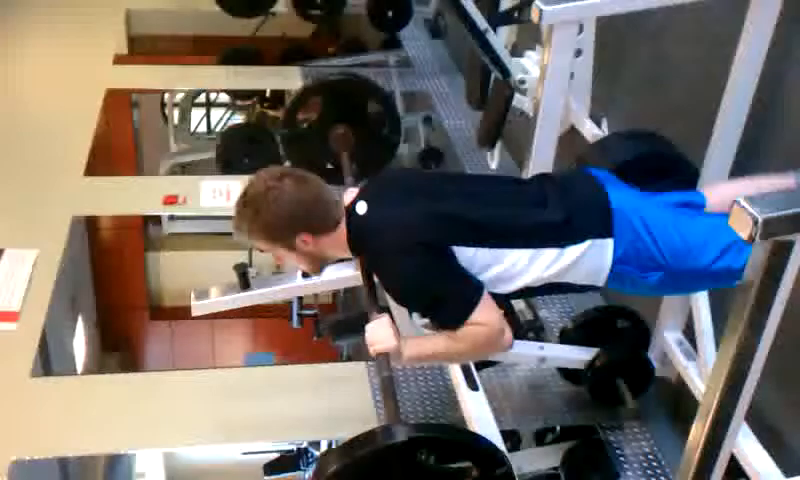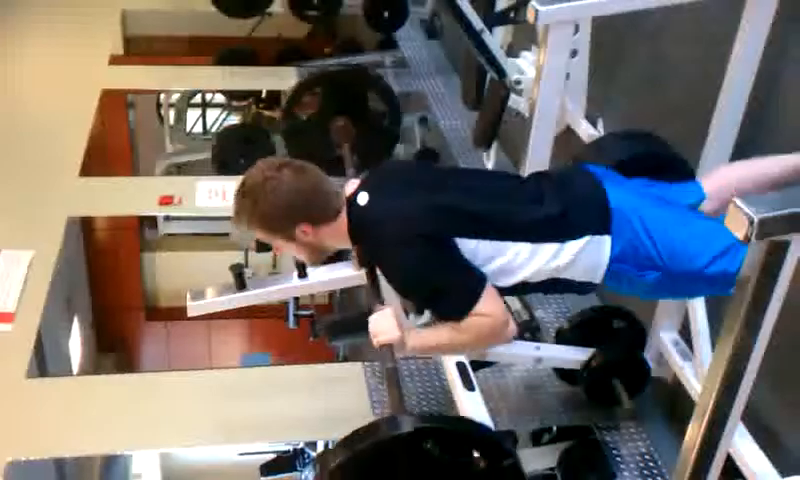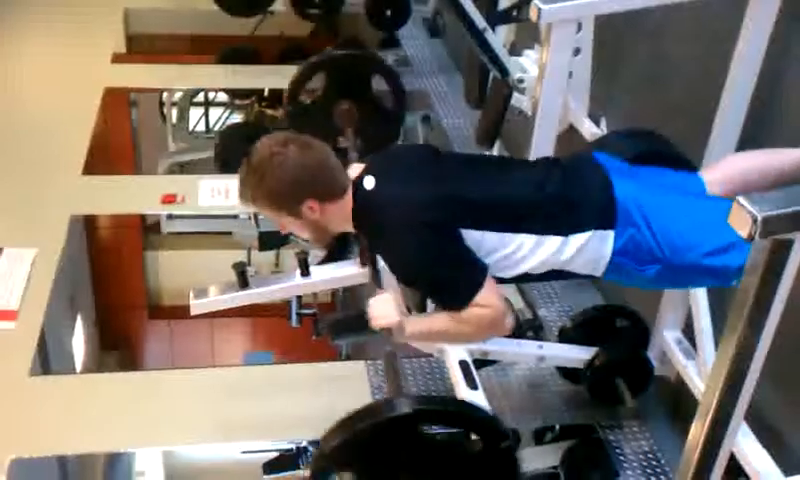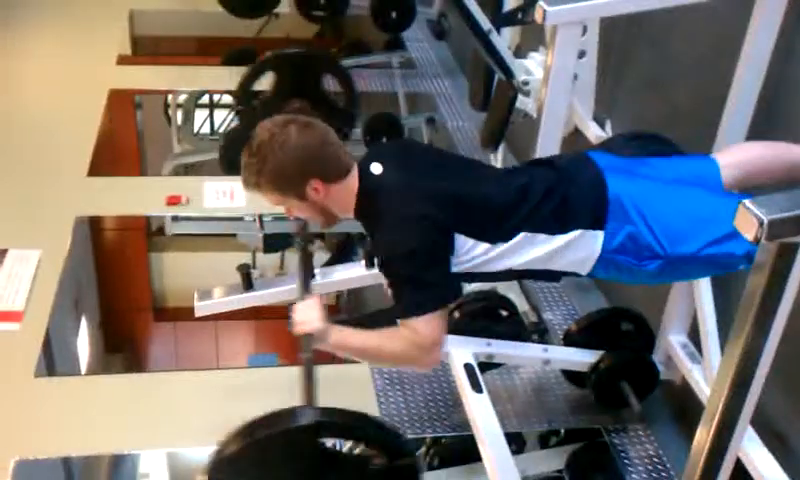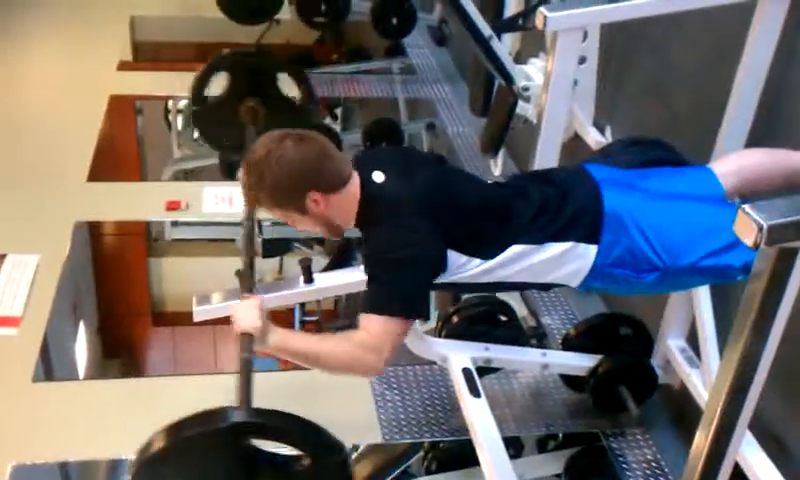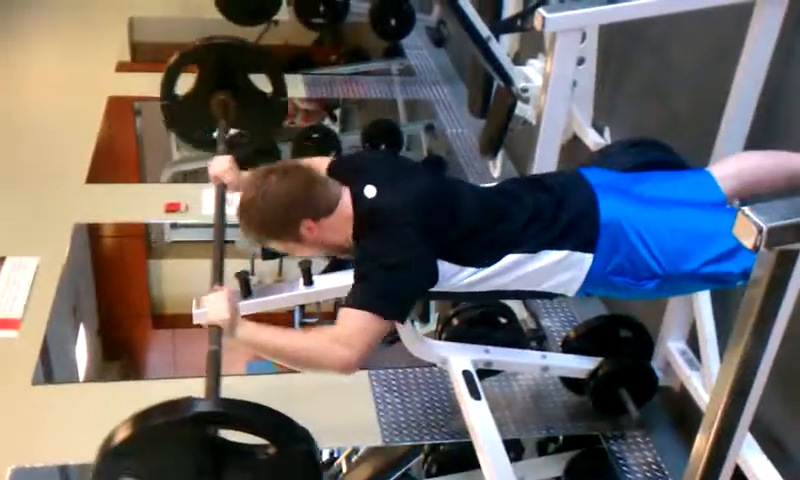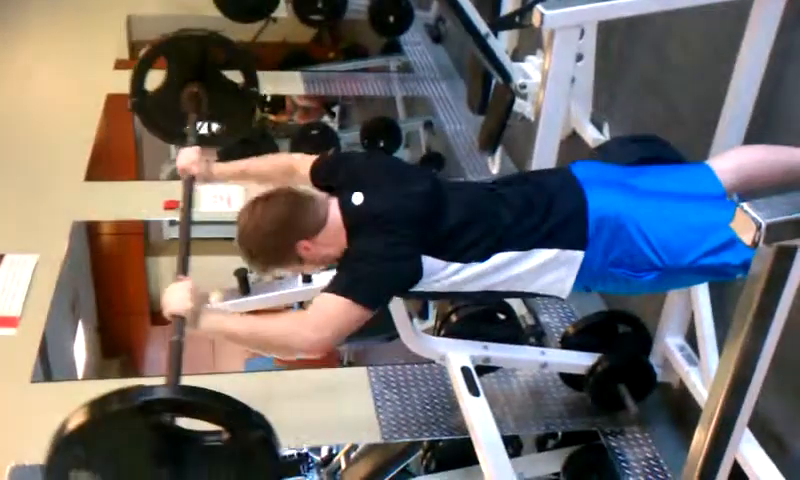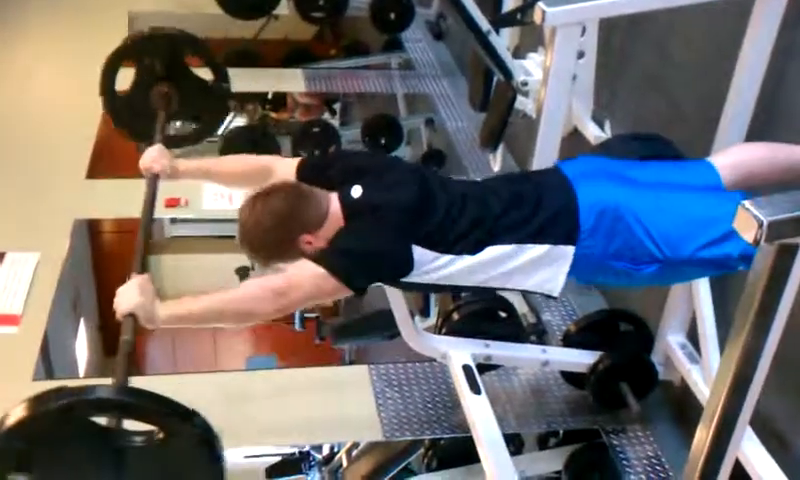
dt=0.2s
person 1, frame 1
left shoulder: (403, 261)
right shoulder: (376, 191)
left elbow: (494, 334)
left wrist: (403, 349)
right wrist: (327, 195)
left hip: (609, 244)
right hip: (580, 196)
right knee: (705, 210)
person 1, frame 2
left shoulder: (403, 252)
right shoulder: (373, 183)
left elbow: (497, 326)
left wrist: (408, 340)
right wrist: (333, 187)
left hip: (609, 243)
right hip: (582, 193)
left knee: (742, 258)
right knee: (702, 205)
person 1, frame 3
left shoulder: (408, 237)
right shoulder: (380, 167)
left elbow: (493, 319)
left wrist: (403, 326)
right wrist: (325, 159)
left hip: (612, 231)
right hip: (586, 179)
right knee: (713, 188)
person 1, frame 4
left shoulder: (403, 234)
right shoulder: (380, 158)
left elbow: (423, 349)
left wrist: (326, 334)
right wrist: (284, 159)
left hip: (608, 229)
right hip: (583, 180)
right knee: (725, 175)
person 1, frame 5
left shoulder: (400, 240)
right shoulder: (374, 166)
left elbow: (371, 354)
right elbow: (332, 170)
left wrist: (267, 335)
right wrist: (267, 175)
left hip: (601, 242)
right hip: (583, 191)
right knee: (720, 182)
person 1, frame 6
left shoulder: (393, 249)
right shoulder: (366, 174)
left elbow: (343, 351)
right elbow: (317, 169)
left wrist: (238, 327)
right wrist: (246, 180)
left hip: (597, 247)
right hip: (578, 195)
right knee: (719, 185)
person 1, frame 7
left shoulder: (382, 250)
right shoulder: (358, 176)
left elbow: (313, 334)
right elbow: (295, 166)
left wrist: (201, 316)
right wrist: (214, 170)
left hip: (591, 241)
right hip: (573, 191)
right knee: (716, 180)
person 1, frame 8
left shoulder: (373, 240)
right shoulder: (351, 171)
left elbow: (275, 297)
right elbow: (270, 168)
left wrist: (157, 310)
right wrist: (180, 166)
left hip: (583, 232)
right hip: (568, 187)
left knee: (743, 226)
right knee: (717, 177)
